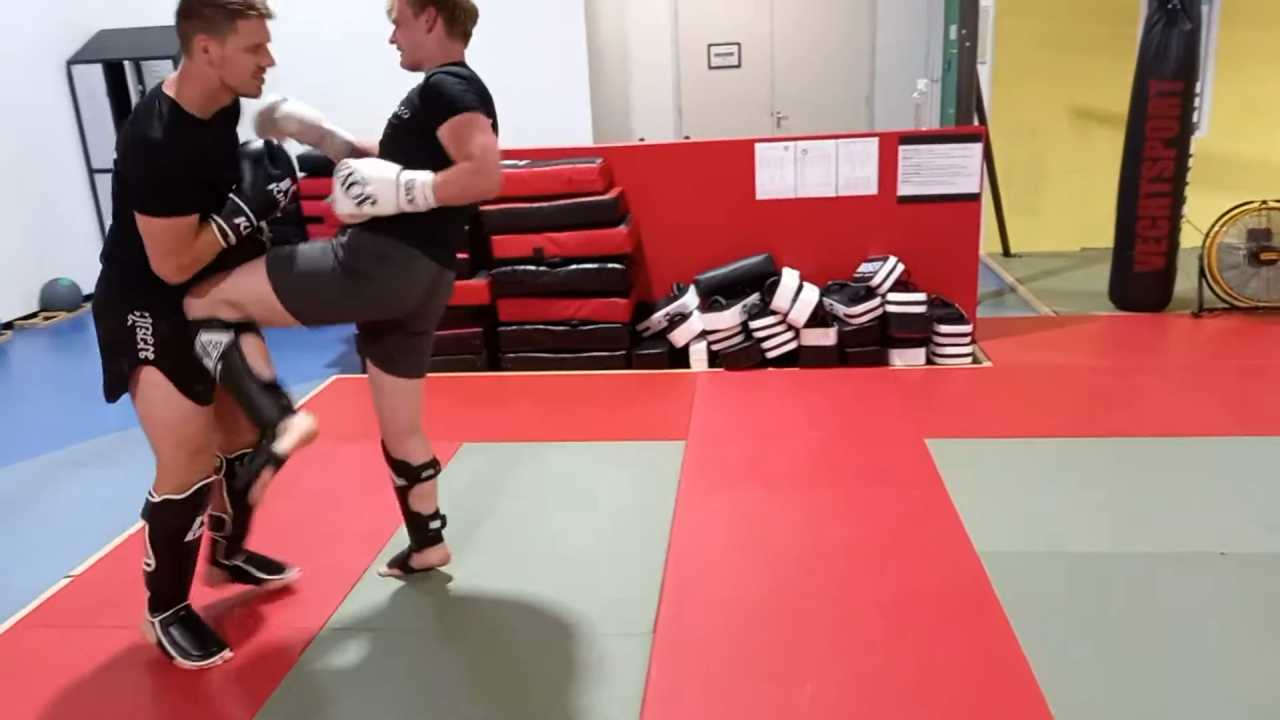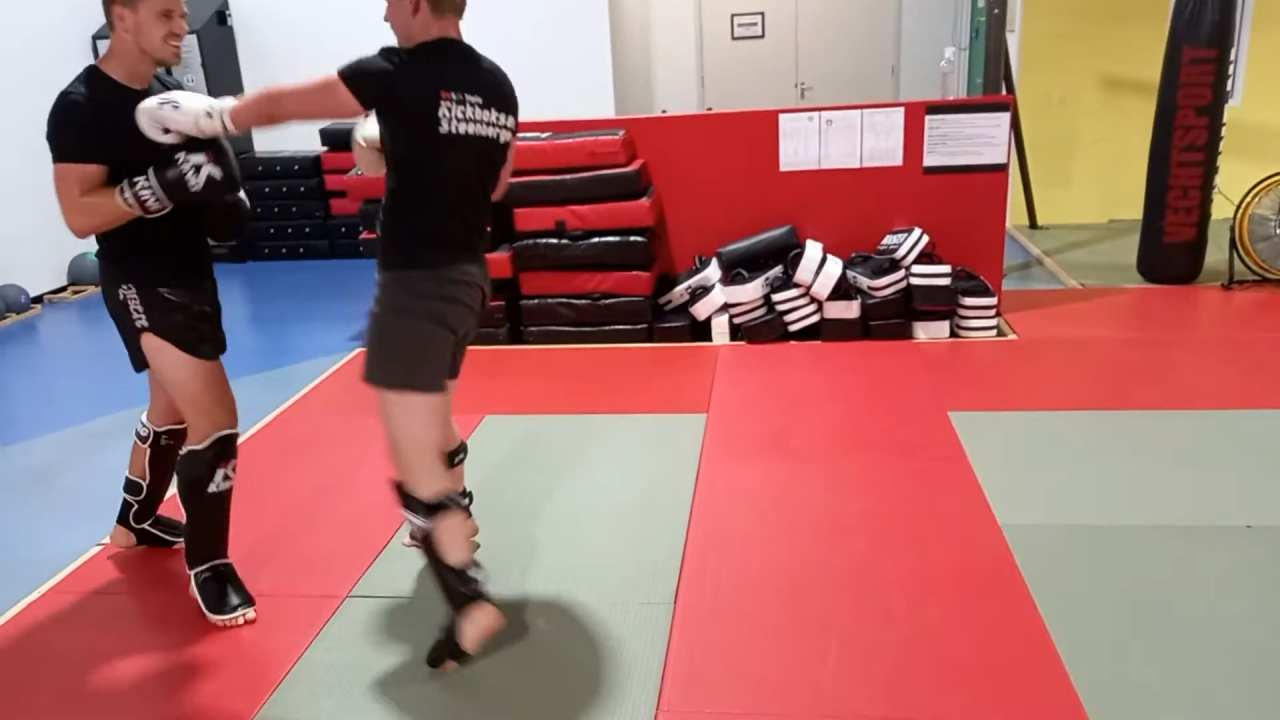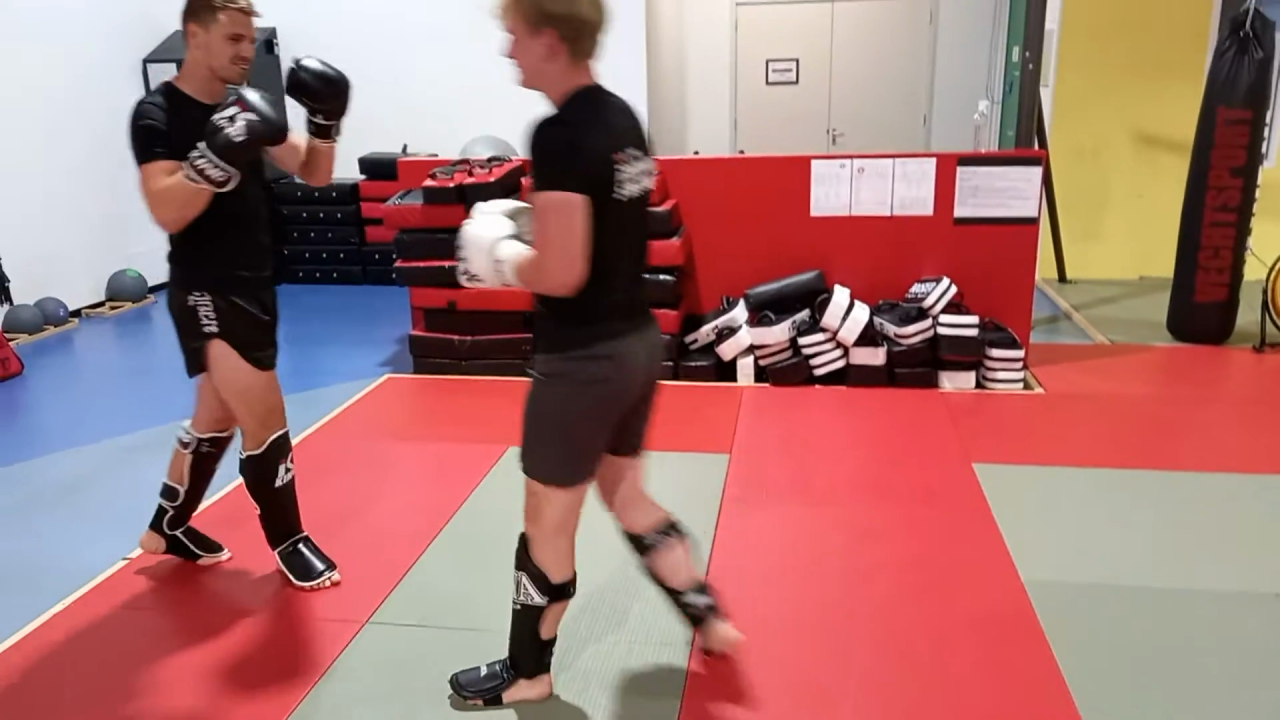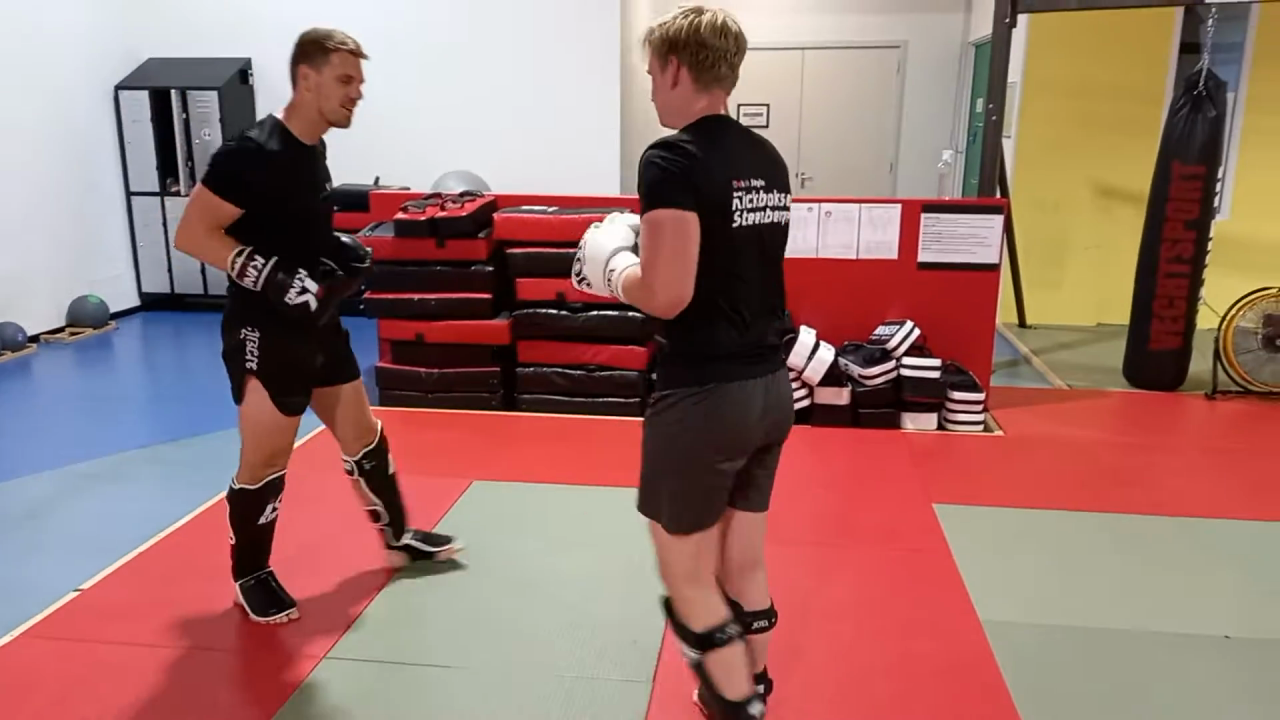
dt=0.5s
person 1, frame 1
left shoulder: (448, 87)
right shoulder: (452, 91)
left elbow: (485, 177)
right elbow: (387, 161)
left wrist: (399, 189)
right wrist: (319, 132)
left hip: (379, 258)
right hip: (424, 277)
left knee: (203, 302)
right knee: (400, 427)
left ankle: (278, 421)
right ankle: (427, 542)
person 1, frame 2
left shoulder: (400, 71)
right shoulder: (498, 84)
left elbow: (279, 106)
left wrist: (200, 114)
left hip: (418, 284)
right hip: (467, 276)
left knee: (416, 460)
right knee: (429, 419)
left ankle: (470, 604)
right ankle: (453, 522)
person 1, frame 3
left shoulder: (558, 136)
right shoulder: (621, 119)
left elbow: (562, 274)
left wrist: (497, 253)
right wrist: (534, 226)
left hip: (583, 357)
right hip: (637, 343)
left knee: (547, 523)
right knee: (624, 493)
left ankle: (527, 672)
right ankle: (709, 617)
person 1, frame 4
left shoulder: (671, 160)
right shoulder: (769, 161)
left elbow: (668, 295)
left wrist: (612, 263)
left hip: (701, 399)
right hip: (770, 390)
left knee: (687, 586)
right knee: (743, 564)
person 2, frame 1
left shoulder: (222, 106)
right shoulder: (156, 141)
right elbow: (173, 263)
left wrist: (248, 219)
right wrist: (249, 208)
right hip: (145, 314)
left knee: (242, 436)
right knee: (189, 466)
left ankle: (228, 554)
right ankle: (167, 611)
person 2, frame 2
left shoulder: (167, 92)
right shoulder: (81, 105)
right elbow: (81, 216)
left wrist: (219, 195)
right wrist: (163, 184)
left hip: (189, 273)
right hip: (142, 285)
left knee: (173, 409)
right knee: (214, 416)
left ankle: (135, 519)
right ankle: (207, 567)
person 2, frame 3
left shoulder: (242, 104)
right shoulder: (157, 115)
left elbow: (315, 169)
right elbow: (167, 211)
left wrist: (323, 116)
right wrist: (222, 148)
left hip: (254, 285)
right hip: (209, 294)
left knee: (214, 420)
right knee: (266, 422)
left ankle: (167, 527)
right ankle: (288, 540)
person 2, frame 4
left shoulder: (314, 149)
right shoulder: (256, 151)
right elbow: (193, 235)
left wrist: (339, 253)
right wrist: (274, 278)
left hip: (318, 326)
right hip: (265, 333)
left knee: (362, 436)
right knee: (266, 461)
left ankle: (398, 535)
right ankle: (250, 574)
